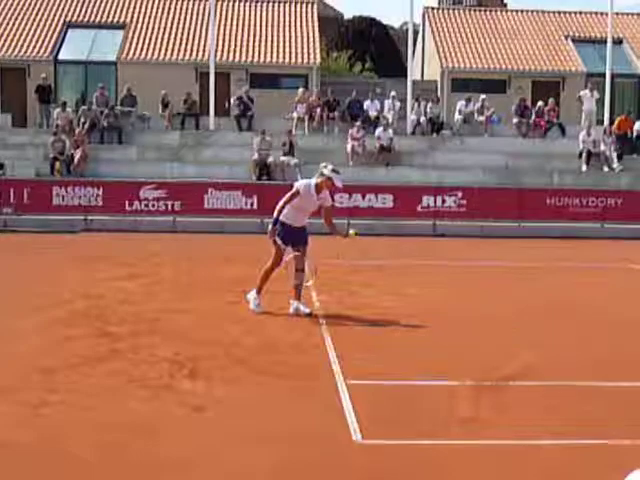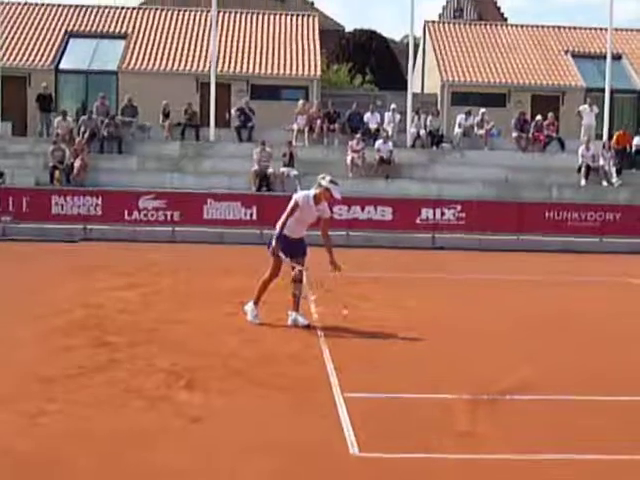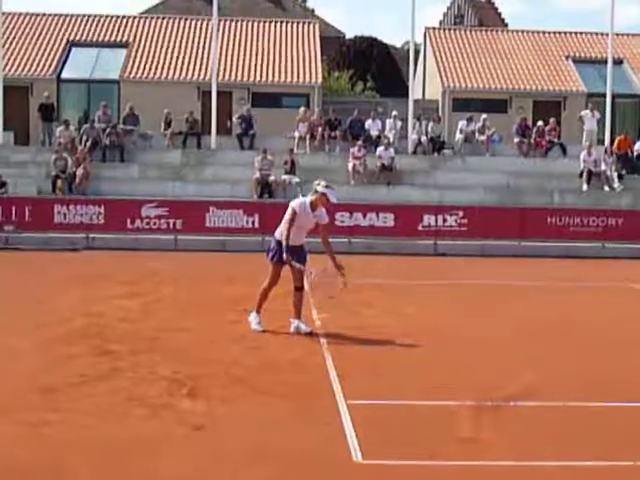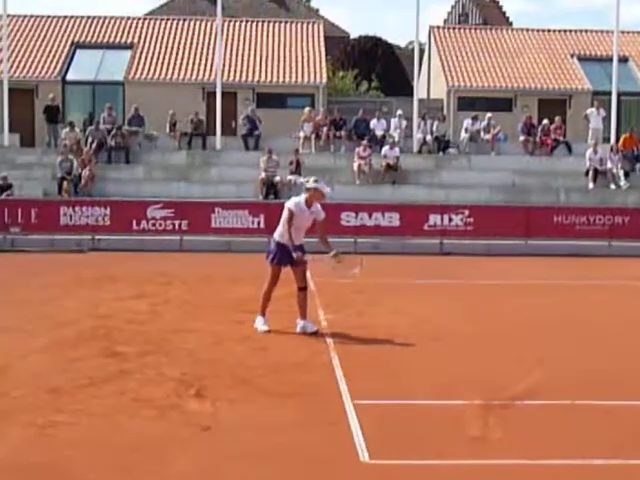
dt=0.3s
person 1, frame 1
left shoulder: (325, 198)
right shoulder: (303, 186)
left elbow: (328, 221)
right elbow: (282, 203)
left wrist: (341, 233)
right wrist: (273, 224)
left hip: (300, 229)
right hip: (284, 225)
left knee: (301, 266)
right knee: (275, 263)
left ankle: (296, 303)
right ankle: (256, 294)
person 1, frame 2
left shoulder: (324, 209)
right shoulder: (302, 197)
left elbow: (325, 235)
right elbow: (285, 218)
left wrist: (331, 258)
right wrist: (276, 239)
left hip: (298, 240)
right hip: (284, 237)
left knee: (299, 277)
right knee: (273, 274)
left ankle: (294, 314)
right ankle: (253, 305)
person 1, frame 3
left shoulder: (322, 215)
right shoulder: (298, 205)
left elbow: (325, 241)
right elbow: (287, 228)
left wrist: (335, 262)
right wrist: (285, 251)
left hip: (298, 247)
right hip: (281, 243)
left knee: (299, 284)
right knee: (272, 281)
left ankle: (296, 321)
right ankle: (255, 315)
person 1, frame 4
left shoulder: (317, 211)
right shoulder: (294, 204)
left elbow: (321, 236)
right elbow: (287, 229)
left wrist: (332, 251)
right wrist: (293, 250)
left hip: (297, 246)
right hip: (280, 244)
left knee: (302, 284)
right knee: (272, 283)
left ankle: (302, 322)
right ankle: (261, 317)
